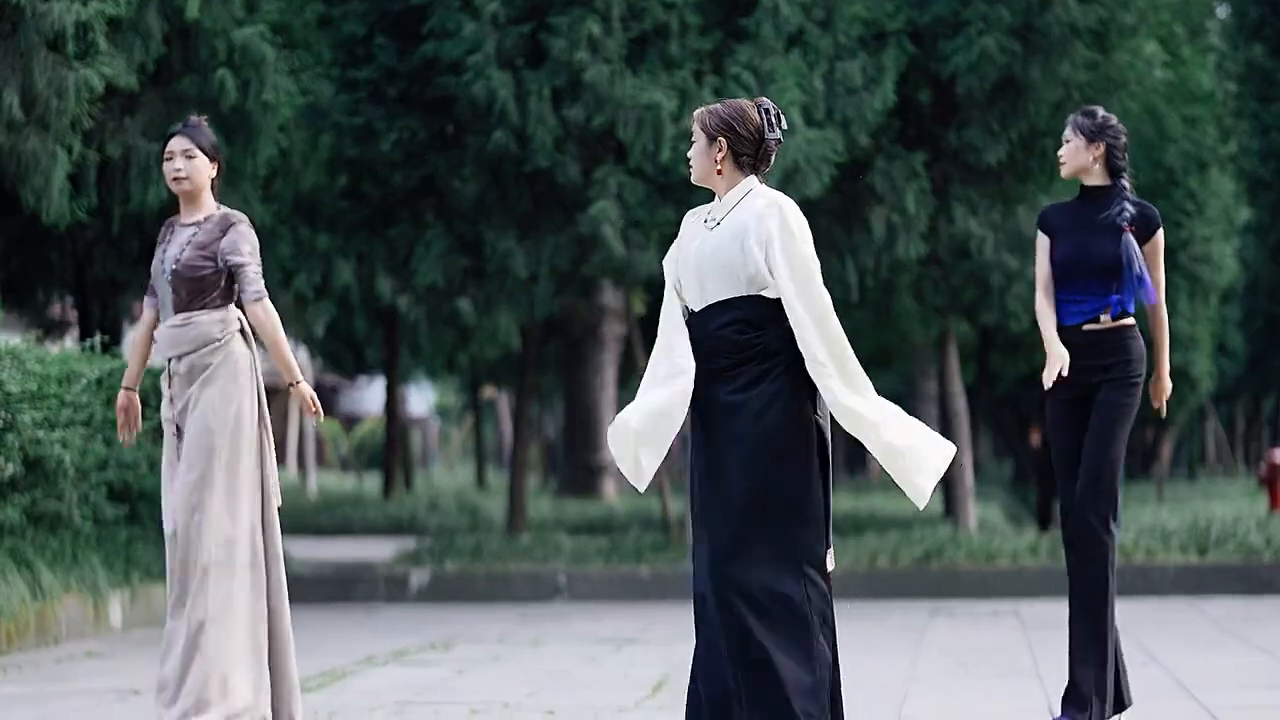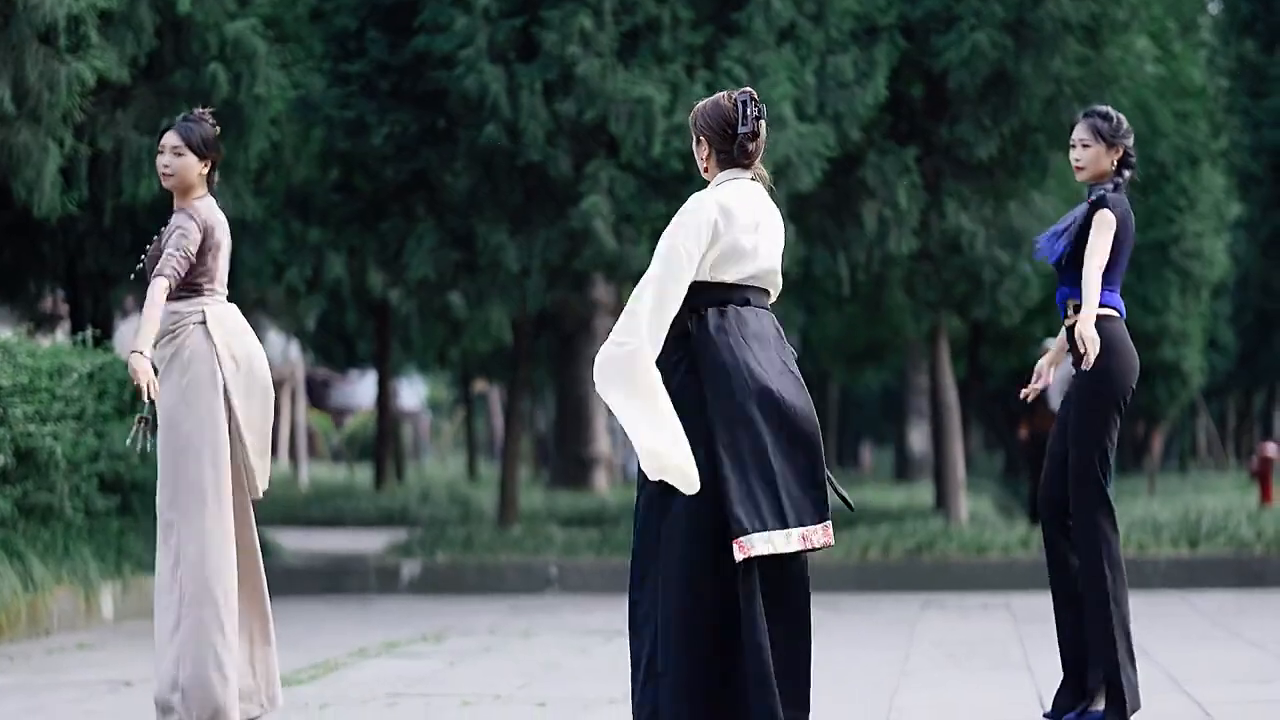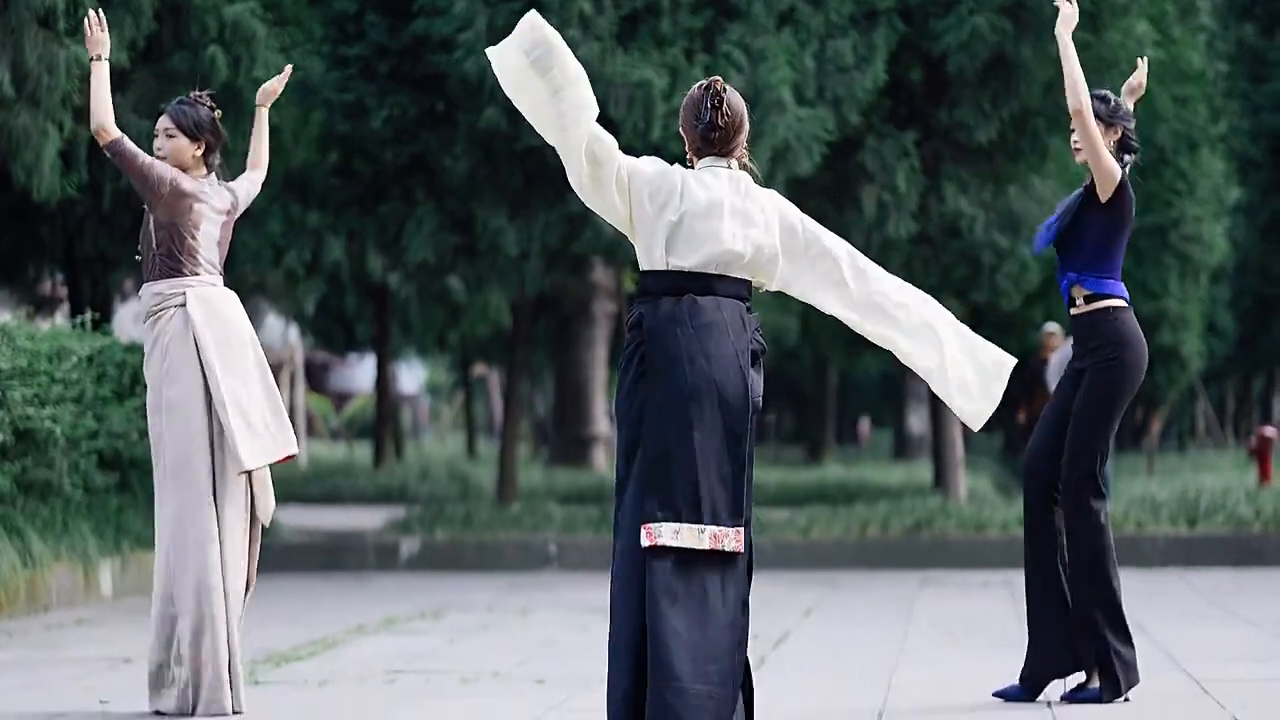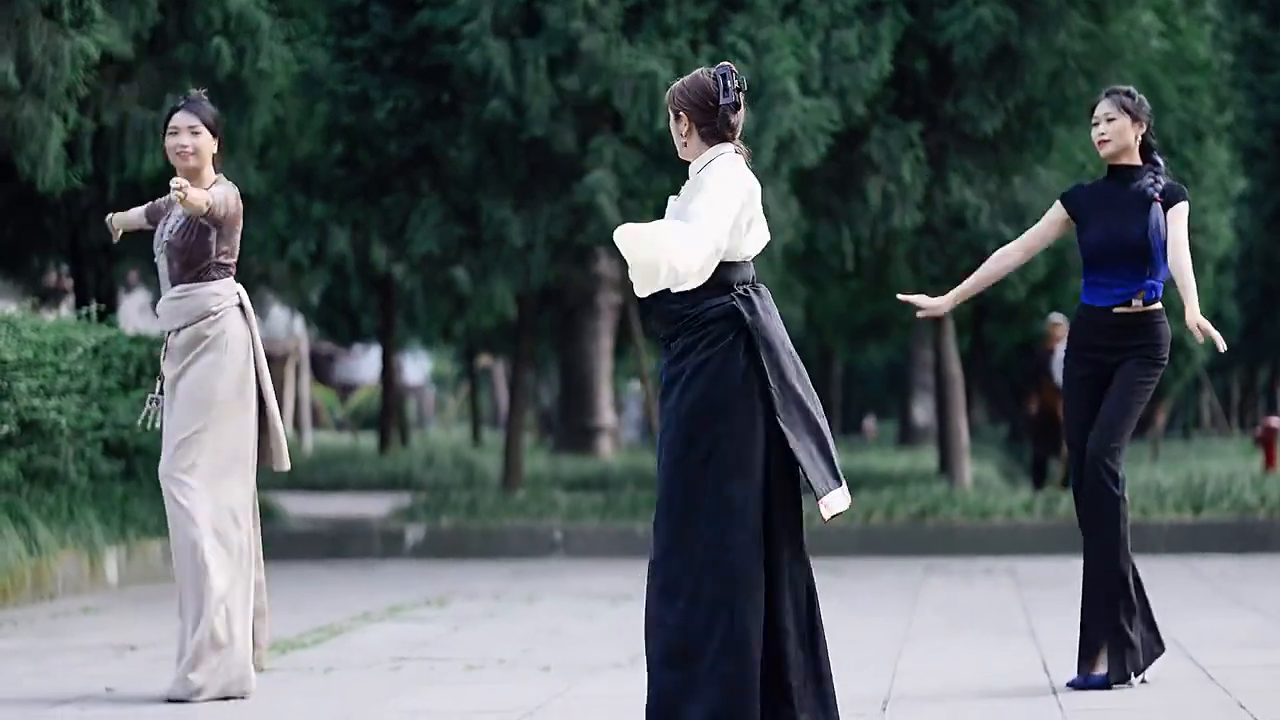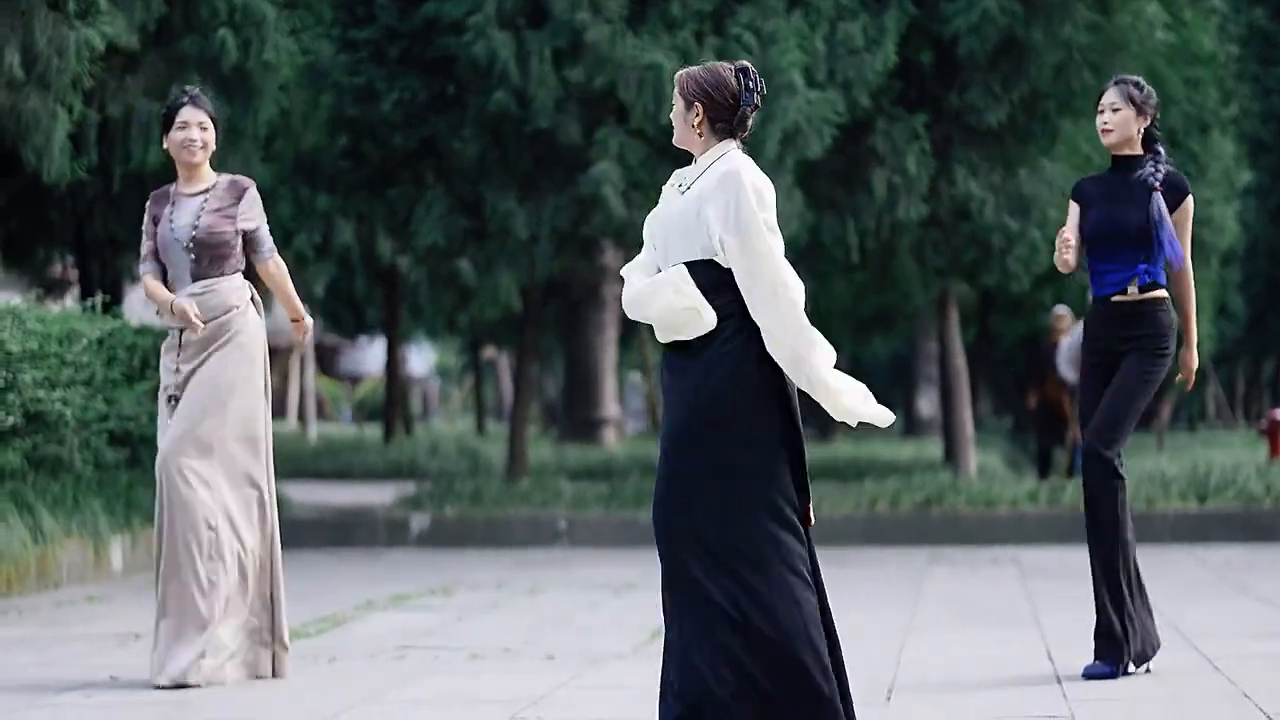
dt=0.5s
person 1, frame 1
left shoulder: (774, 214)
right shoulder: (694, 226)
left elbow: (812, 316)
right elbow: (674, 317)
left wrist: (856, 408)
right wrist: (662, 401)
left hip: (770, 397)
right hip: (717, 401)
left knee: (753, 557)
right knee: (728, 560)
person 1, frame 2
left shoulder: (708, 206)
right shoulder: (765, 209)
left elbow: (661, 287)
left wrist: (624, 364)
left hip: (715, 368)
right hip: (760, 366)
left knee: (695, 545)
right knee: (758, 550)
person 1, frame 3
left shoulder: (660, 186)
right shoulder: (771, 209)
left elbow: (583, 140)
right elbow: (856, 280)
left wrist: (538, 48)
right wrist: (941, 340)
left hip: (665, 357)
right hip: (731, 361)
left knee: (661, 528)
right knee: (710, 528)
person 1, frame 4
left shoulder: (719, 180)
right shoulder: (724, 181)
left elbow: (688, 248)
left wrist: (648, 244)
right wrist: (649, 243)
left hip: (723, 358)
right hip: (725, 359)
left knee: (713, 531)
right knee: (739, 532)
person 1, frame 5
left shoulder: (737, 182)
right shoulder: (680, 187)
left elbow: (770, 282)
right elbow: (651, 266)
left wrist: (820, 377)
right wrist: (656, 293)
left hip: (731, 362)
right hip: (703, 367)
left knee: (725, 525)
right knee: (733, 528)
person 2, frame 1
left shoulder: (1139, 215)
right shoulder: (1053, 217)
left elbow: (1158, 299)
right elbow: (1044, 291)
left wrist: (1163, 370)
right wrist: (1051, 348)
left hip: (1117, 362)
right hip: (1068, 367)
left knee: (1091, 502)
right knee: (1073, 507)
person 2, frame 2
left shoulder: (1105, 204)
right shoulder: (1101, 209)
left elbow: (1092, 270)
left wrist: (1085, 323)
right wrist: (1054, 351)
left hip: (1102, 355)
right hip: (1094, 357)
left knee: (1086, 501)
right knee: (1056, 498)
person 2, frame 3
left shoulder: (1112, 185)
right shoulder: (1100, 191)
left elbow: (1087, 116)
right wrist: (1126, 97)
left hip: (1111, 345)
right hip: (1088, 348)
left knee: (1078, 485)
right knee: (1040, 476)
left ankle: (1109, 665)
right ankle: (1052, 656)
person 2, frame 4
left shoulder: (1167, 193)
right shoulder: (1084, 198)
left elbow: (1179, 258)
right elbow: (1017, 250)
left wrist: (1193, 312)
right wrist: (950, 300)
left hip: (1141, 344)
right hip: (1087, 342)
left knee: (1101, 462)
right knee: (1086, 480)
left ankle: (1112, 644)
right ankle: (1133, 635)
person 2, frame 5
left shoulder: (1170, 184)
right shoulder: (1087, 190)
left elbow: (1182, 270)
right elbow: (1068, 261)
left wrist: (1189, 342)
right wrist: (1061, 249)
left hip: (1147, 332)
right hip: (1101, 333)
left knee: (1100, 454)
right knee: (1100, 463)
left ankle: (1121, 635)
right ankle: (1133, 631)
person 3, frame 1
left shoulder: (232, 227)
right shoulder: (169, 232)
left elbow: (256, 303)
right elbow: (151, 310)
left wrist: (294, 378)
right wrist: (129, 384)
left hip: (221, 372)
right hip: (180, 379)
left knee: (209, 519)
right knee: (197, 519)
person 3, frame 2
left shoulder: (191, 218)
right shoulder: (201, 215)
left elbow: (161, 282)
left wrist: (137, 350)
right wrist: (154, 355)
left hip: (202, 355)
right hip: (207, 352)
left knee: (198, 510)
right knee: (214, 512)
person 3, frame 3
left shoulder: (170, 186)
right shoulder: (224, 196)
left elbow: (103, 129)
right elbow: (258, 175)
left wrist: (98, 58)
right wrist: (263, 109)
left hip: (185, 332)
right hip: (219, 324)
left knee: (194, 488)
right knee: (211, 488)
person 3, frame 4
left shoulder: (224, 195)
right shoulder: (182, 200)
left elbow: (198, 201)
right elbow: (157, 210)
left wrist: (183, 194)
right wrist: (129, 216)
left hip: (218, 342)
right hip: (189, 347)
left knee: (192, 479)
right knee: (204, 486)
left ankle: (216, 658)
right ankle: (222, 648)
person 3, frame 5
left shoulder: (240, 191)
right shoulder: (158, 203)
left elbow: (266, 258)
right elbow: (148, 278)
left wrist: (298, 315)
right wrist: (173, 303)
left hip: (231, 338)
right hip: (183, 347)
left knee: (187, 463)
right knee: (218, 482)
left ankle: (211, 645)
right ankle: (241, 641)
